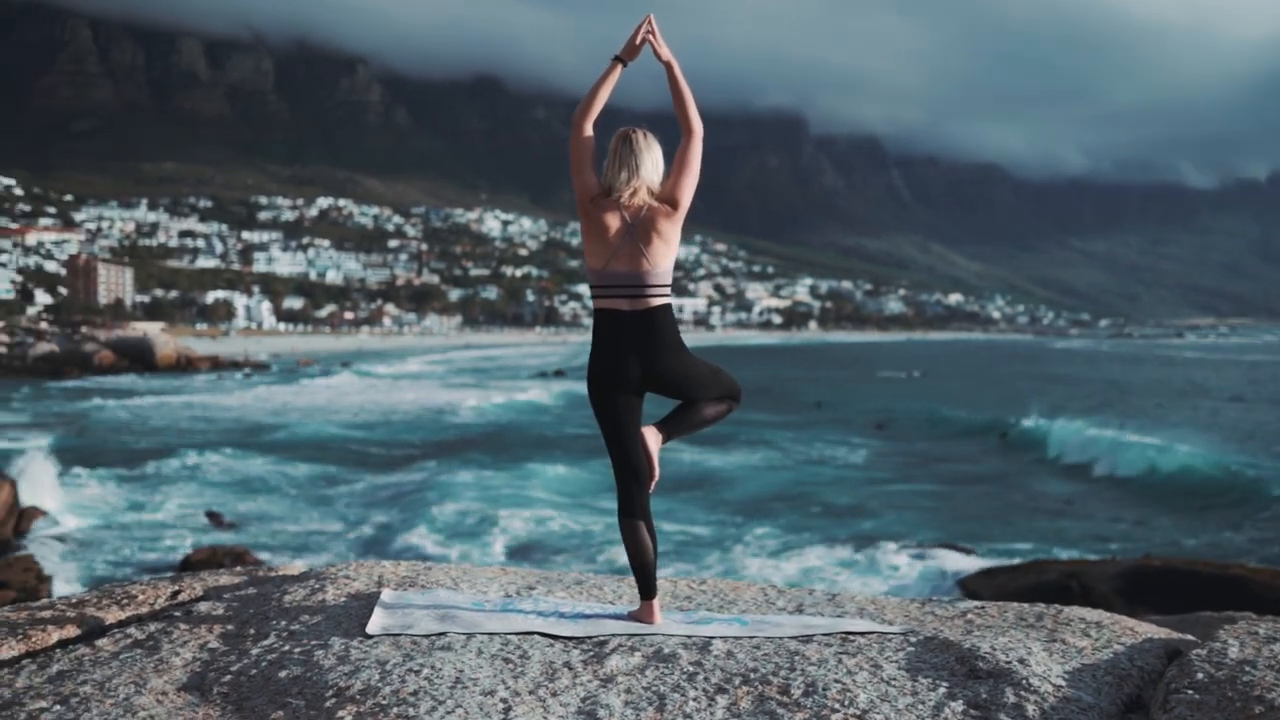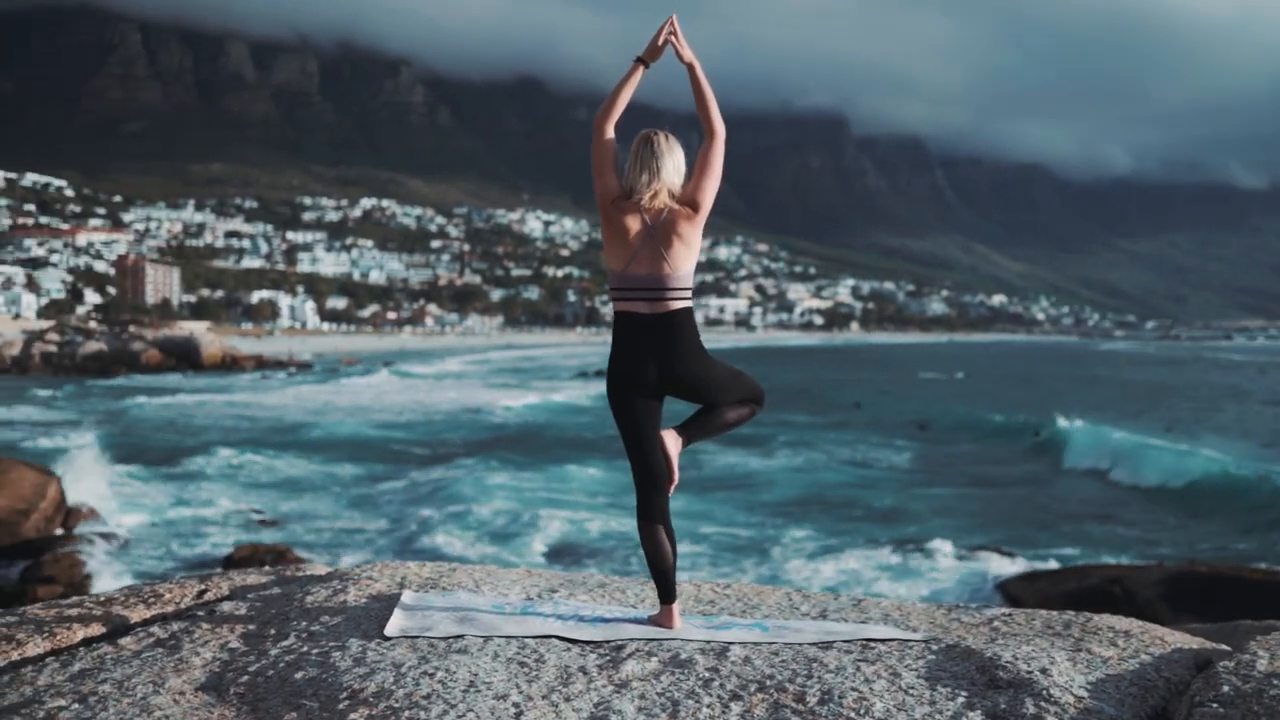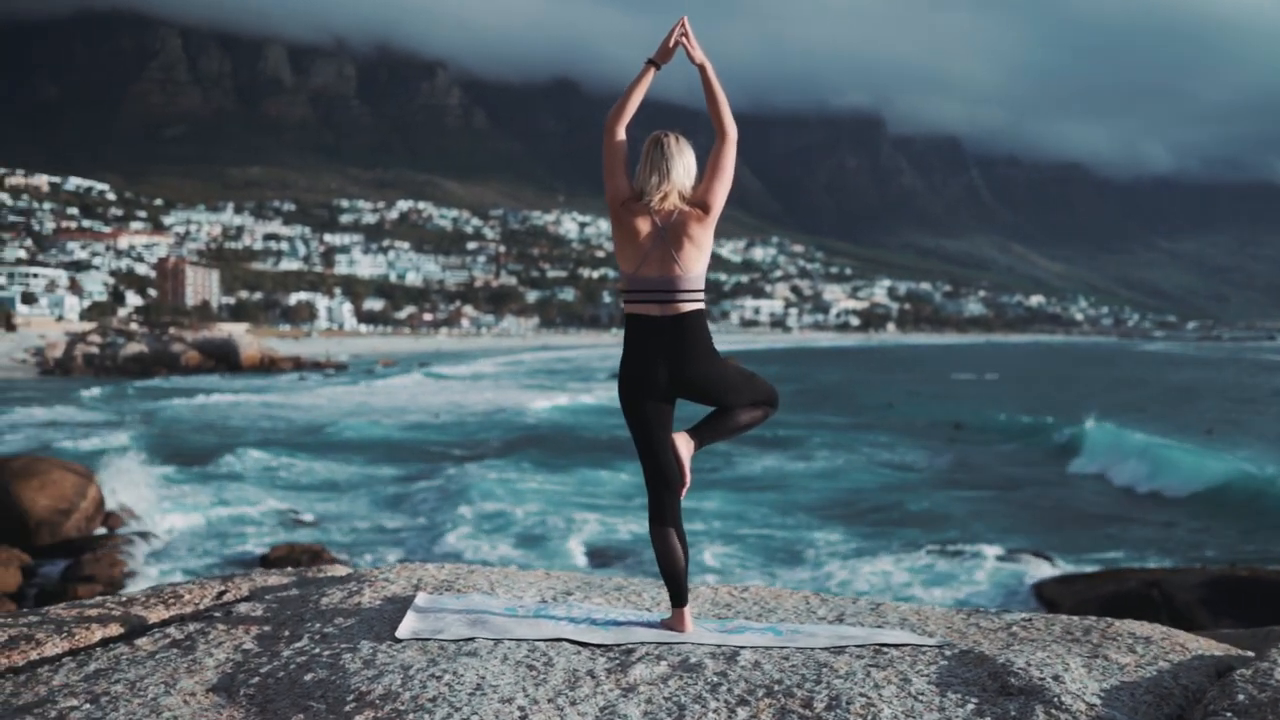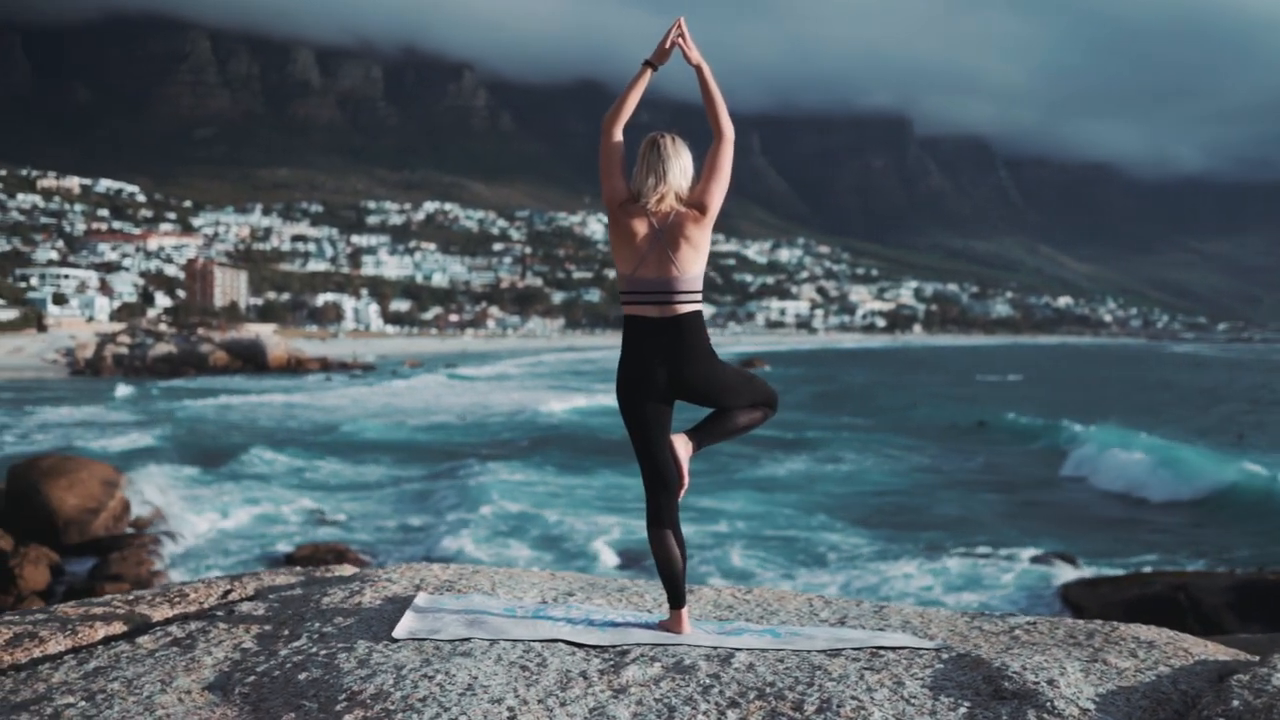
dt=0.5s
person 1, frame 1
left shoulder: (592, 212)
right shoulder: (669, 213)
left elbow: (581, 126)
right elbow: (694, 131)
left wrist: (622, 58)
right wrist: (666, 59)
left hip: (609, 357)
right hip: (661, 351)
left knee: (631, 487)
right knee: (728, 392)
left ankle: (648, 605)
right ankle: (659, 434)
person 1, frame 2
left shoulder: (613, 215)
right shoulder: (690, 217)
left elbow: (602, 128)
right elbow: (716, 133)
left wrist: (644, 61)
right wrist: (689, 61)
left hip: (629, 360)
right hip: (680, 355)
left knee: (650, 490)
right knee: (751, 396)
left ankle: (669, 610)
right ankle: (679, 437)
person 1, frame 3
left shoulder: (624, 216)
right shoulder: (701, 218)
left elbow: (613, 130)
right elbow: (728, 134)
left wrist: (655, 63)
right wrist: (701, 62)
left hip: (640, 362)
right hip: (691, 357)
left knee: (662, 493)
right knee: (764, 397)
left ankle: (680, 614)
right ankle: (691, 440)
person 1, frame 4
left shoulder: (622, 218)
right shoulder: (698, 219)
left elbow: (610, 131)
right elbow: (725, 134)
left wrist: (652, 64)
right wrist: (697, 63)
left hip: (638, 365)
right hip: (690, 360)
left knee: (660, 495)
right knee: (764, 399)
left ankle: (678, 615)
right ankle: (691, 441)
